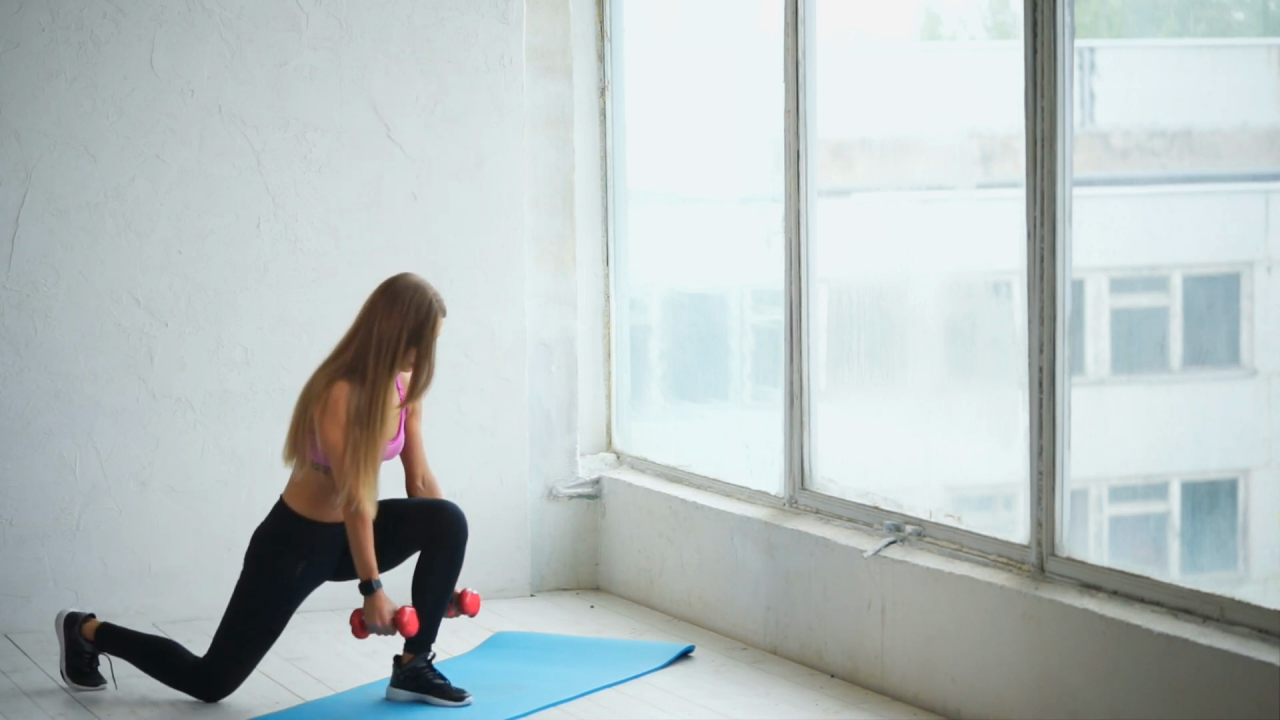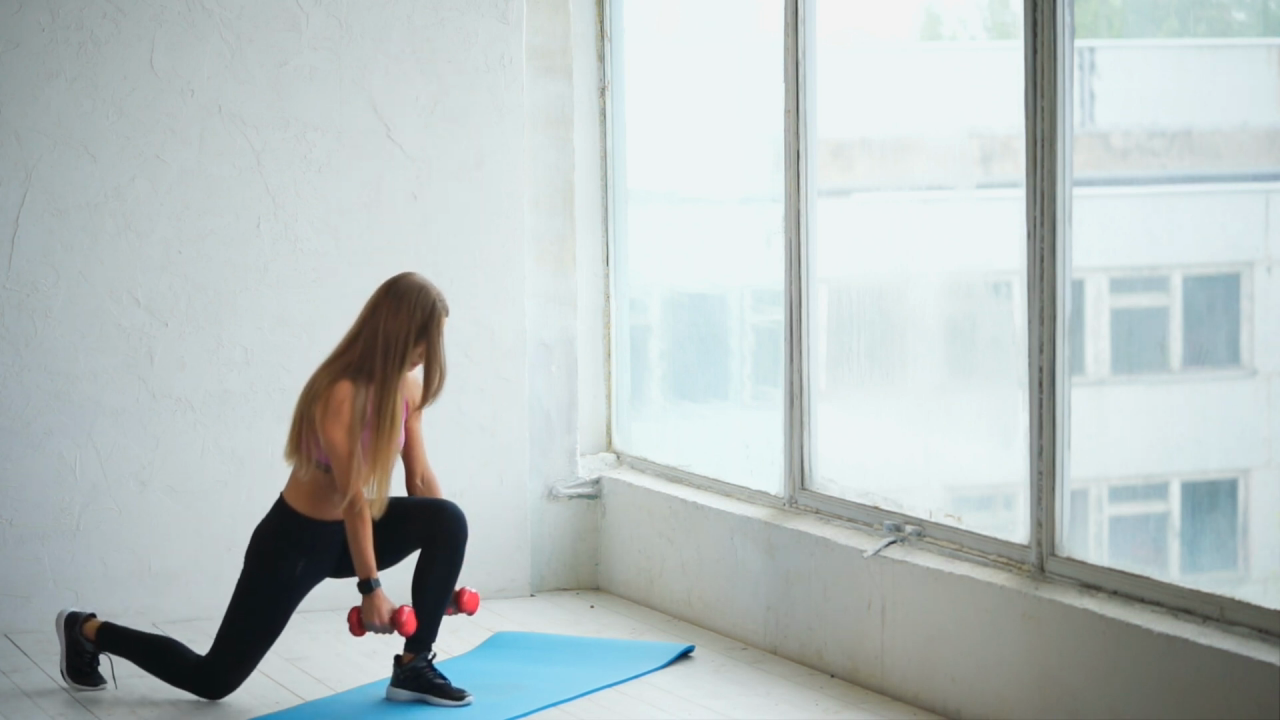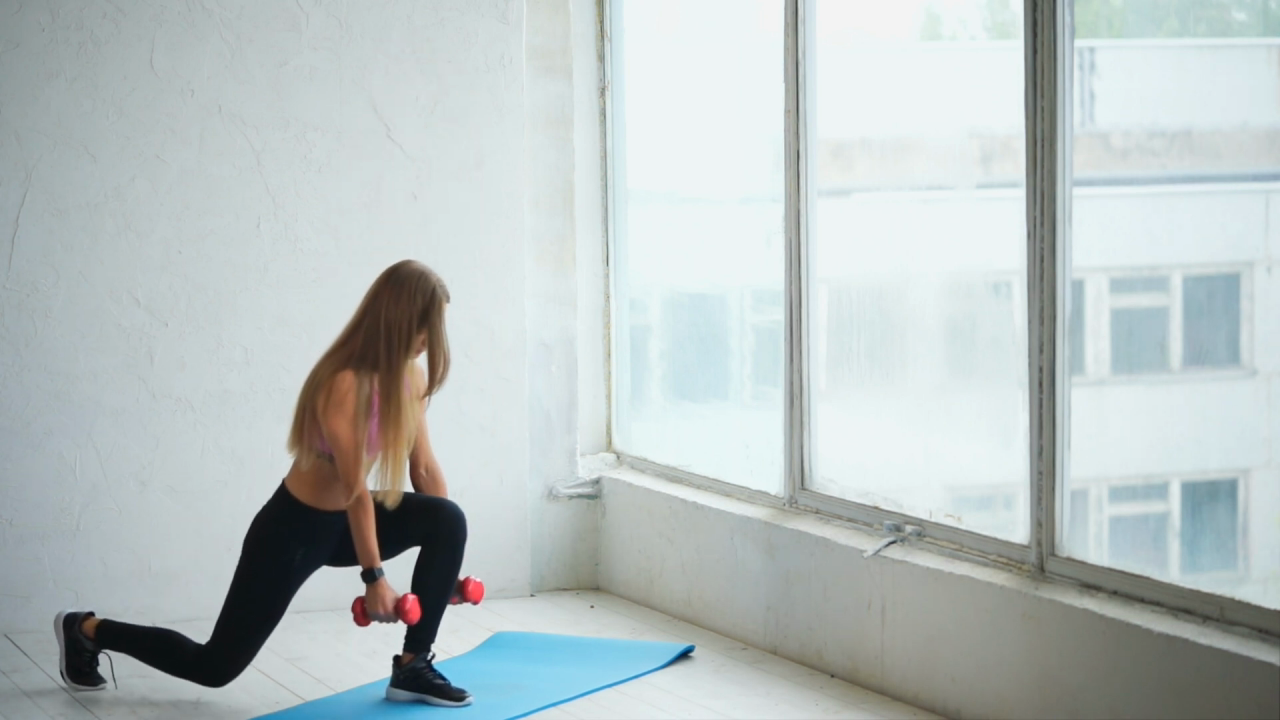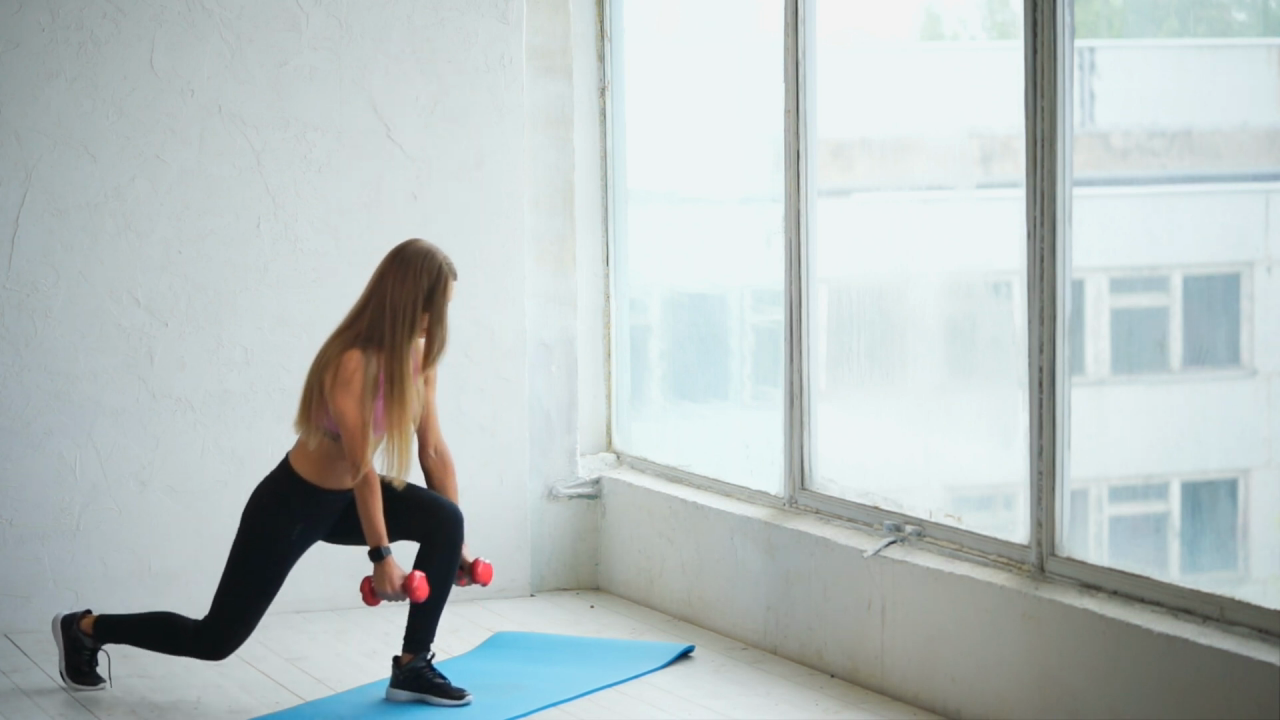
dt=0.3s
person 1, frame 1
left shoulder: (406, 388)
right shoulder: (340, 394)
left elbow: (420, 480)
right elbow: (353, 499)
left wrist: (447, 575)
right wrist: (372, 588)
left hip: (344, 534)
right hip: (294, 542)
left knee: (448, 521)
right knee: (211, 682)
left ankle: (413, 667)
right ankle: (86, 632)
person 1, frame 2
left shoulder: (406, 387)
right shoulder: (342, 394)
left elbow: (420, 478)
right elbow: (352, 498)
left wrist: (446, 574)
right wrist: (370, 588)
left hip: (342, 531)
right hip: (293, 540)
left knee: (448, 520)
right knee: (214, 681)
left ankle: (413, 667)
right ankle: (87, 633)
person 1, frame 3
left shoulder: (410, 376)
right shoulder: (344, 384)
left elbow: (424, 468)
right elbow: (355, 487)
left wrist: (448, 565)
right wrist: (374, 576)
left hip: (342, 521)
right hip: (292, 528)
left knee: (448, 520)
right knee: (216, 666)
left ankle: (412, 667)
right ankle: (87, 630)
person 1, frame 4
left shoulder: (420, 358)
right shoulder: (352, 363)
left elbow: (434, 450)
right elbow: (362, 467)
left wrist: (459, 544)
right wrist: (381, 557)
left hip: (339, 500)
right hip: (288, 503)
left knee: (443, 524)
right knee: (219, 639)
left ankle: (412, 668)
right ankle: (82, 629)
